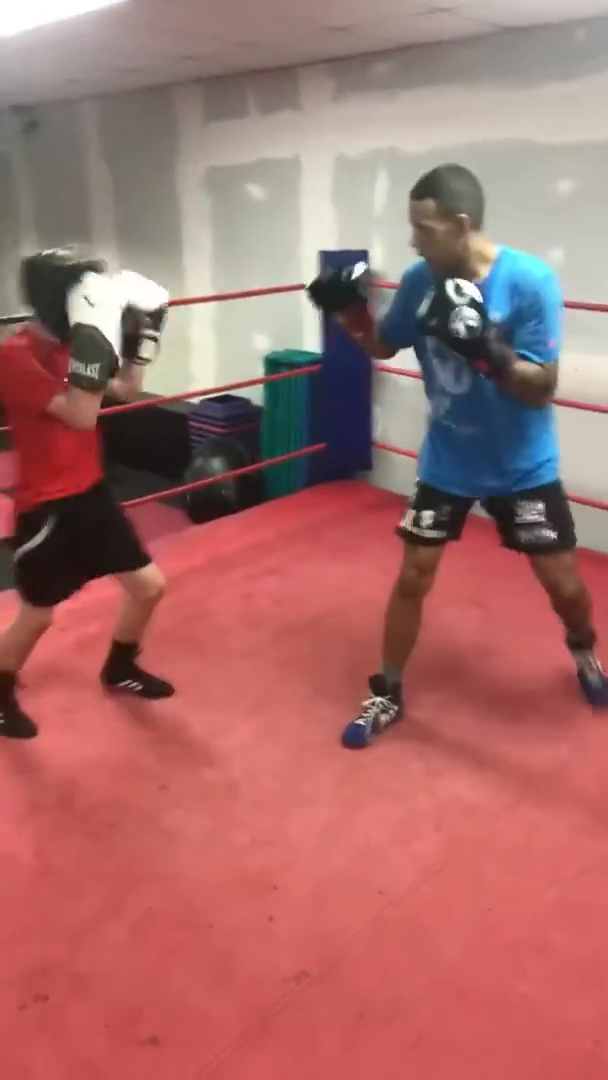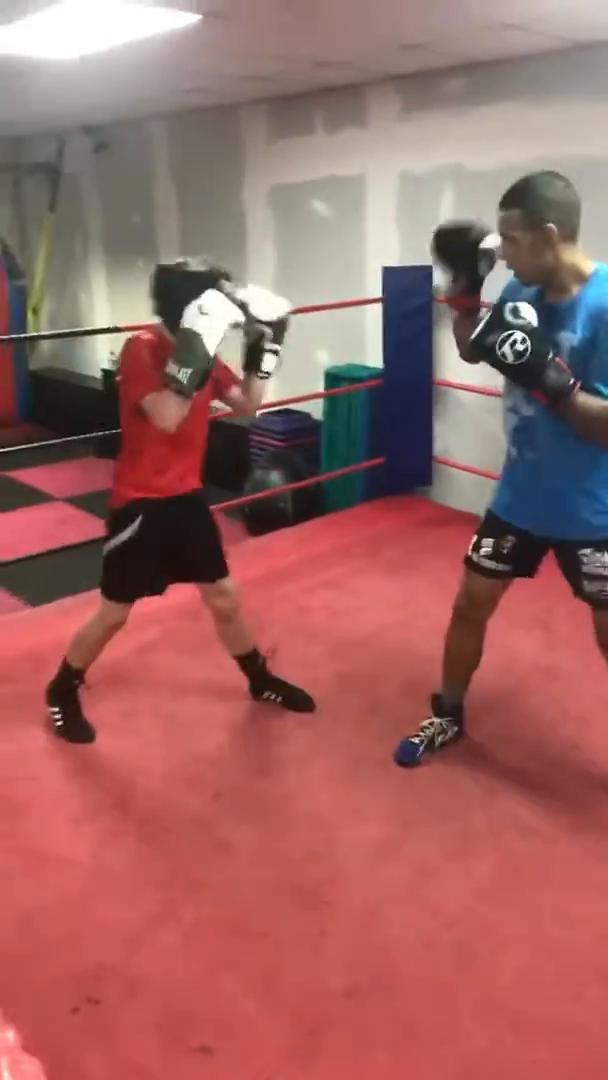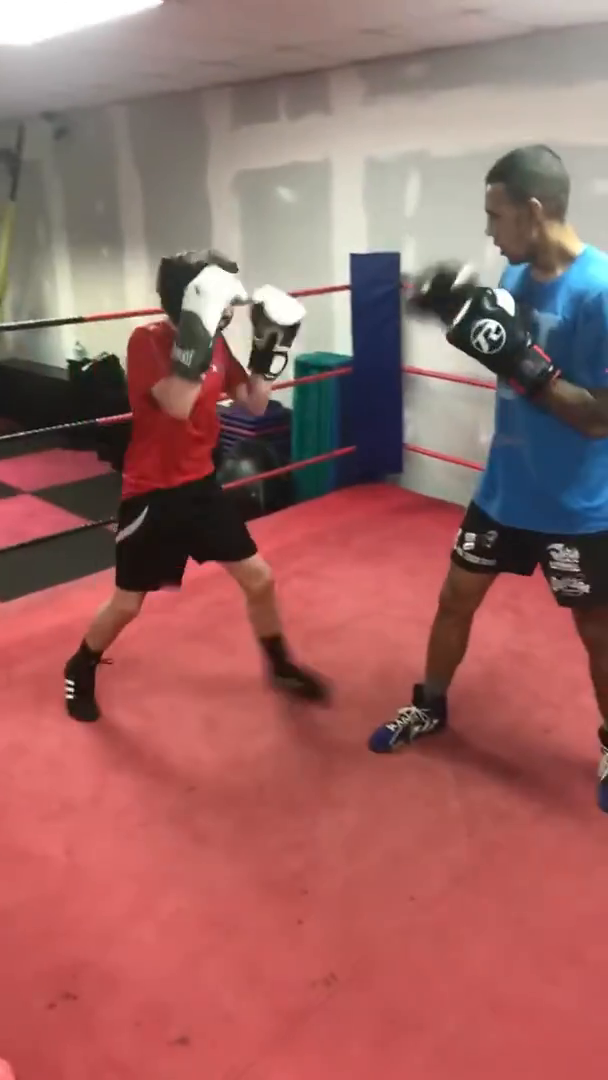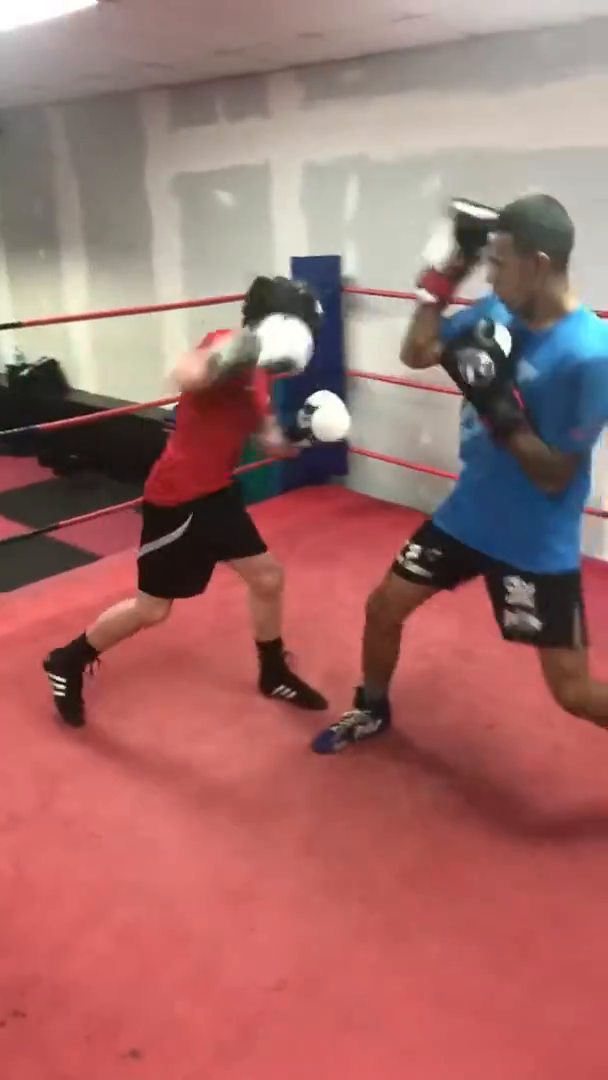
dt=0.3s
person 1, frame 1
left shoulder: (530, 281)
right shoulder: (420, 279)
left elbow: (543, 388)
right elbow: (382, 347)
left wrist: (488, 349)
right wrist: (350, 310)
left hip: (523, 465)
right hip: (446, 461)
right knee: (412, 578)
right ankle: (385, 696)
person 1, frame 2
right shoulder: (522, 291)
right elbow: (469, 349)
left wrist: (544, 375)
right wrist: (464, 283)
right hip: (520, 496)
right knee: (470, 605)
right ankle: (447, 716)
person 1, frame 3
right shoulder: (518, 276)
left wrist: (523, 362)
right wrist: (457, 311)
right hip: (504, 489)
right knee: (456, 598)
right ankle: (428, 707)
person 1, frame 4
right shoulder: (498, 309)
left elbow: (551, 476)
right elbow: (415, 354)
left wrist: (498, 402)
right wrist: (447, 268)
left hip: (537, 540)
right hip: (467, 512)
right knee: (383, 607)
right ankle: (371, 708)
person 2, frame 1
left shoulder: (73, 341)
left elbow: (127, 391)
right elbow: (79, 417)
left wrist: (143, 327)
right wrist: (93, 336)
left hip: (92, 492)
right hip: (47, 506)
left knee: (150, 586)
left ankle: (119, 668)
person 2, frame 2
left shoulder: (194, 350)
right shoulder: (141, 348)
left elbow: (248, 404)
right elbow: (165, 418)
left wrist: (263, 345)
right wrist: (195, 348)
left hip: (187, 497)
right hip: (141, 503)
left knee: (225, 600)
right knee: (114, 613)
left ankle: (260, 680)
right ankle: (62, 692)
person 2, frame 3
left shoulder: (215, 345)
right shoulder: (147, 341)
left elbow: (256, 404)
right elbow: (177, 404)
left wrist: (273, 343)
right wrist: (197, 331)
left hip: (201, 487)
right hip: (152, 494)
left knee: (259, 578)
right knee: (126, 605)
left ankle: (282, 666)
right ankle: (80, 673)
person 2, frame 4
left shoulder: (259, 375)
right shoulder: (226, 346)
left elbow: (269, 442)
right elbow: (184, 378)
left wrist: (300, 432)
right wrist: (247, 352)
left hip: (217, 492)
right hip: (178, 498)
left knee: (269, 577)
right knee: (152, 608)
left ankle: (274, 674)
right ankle: (68, 663)
